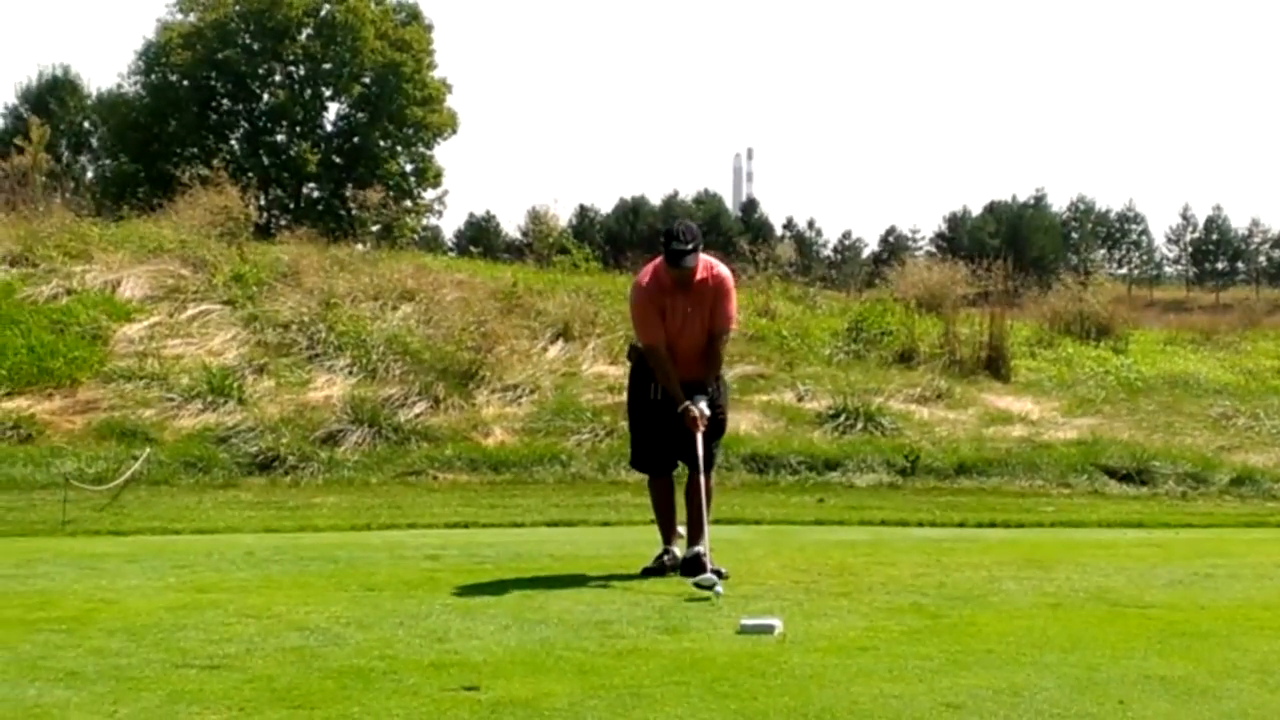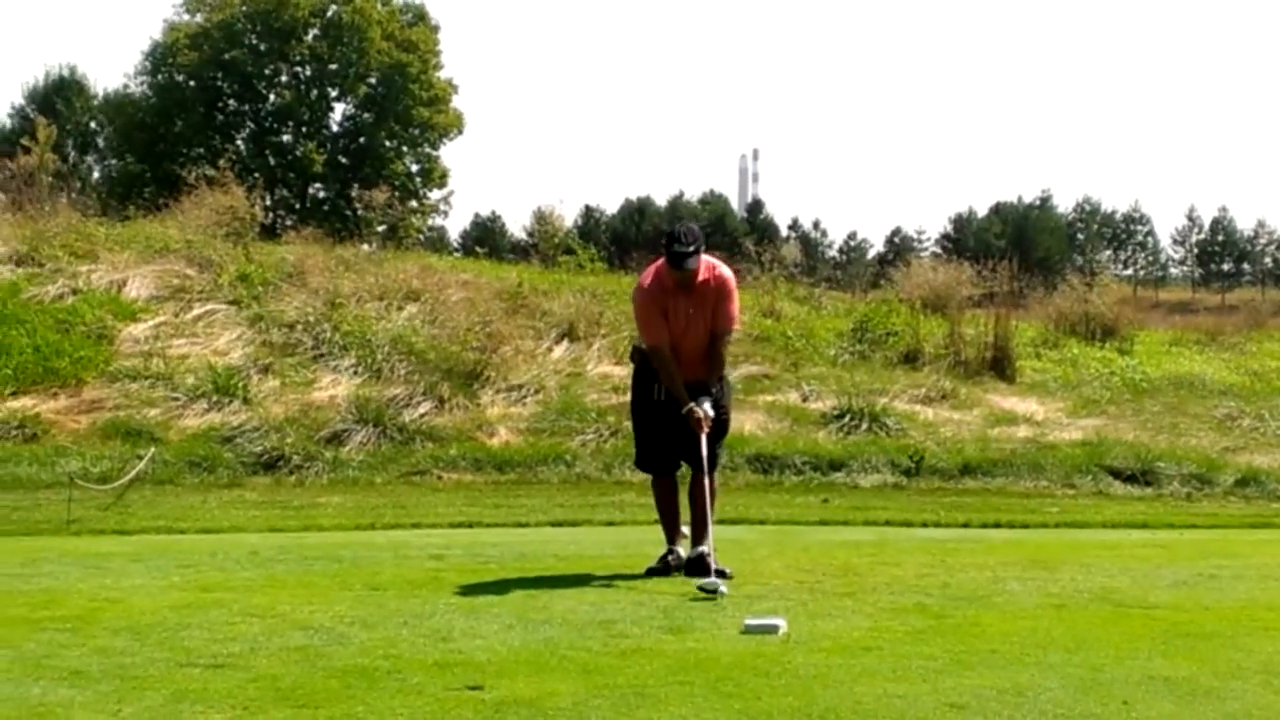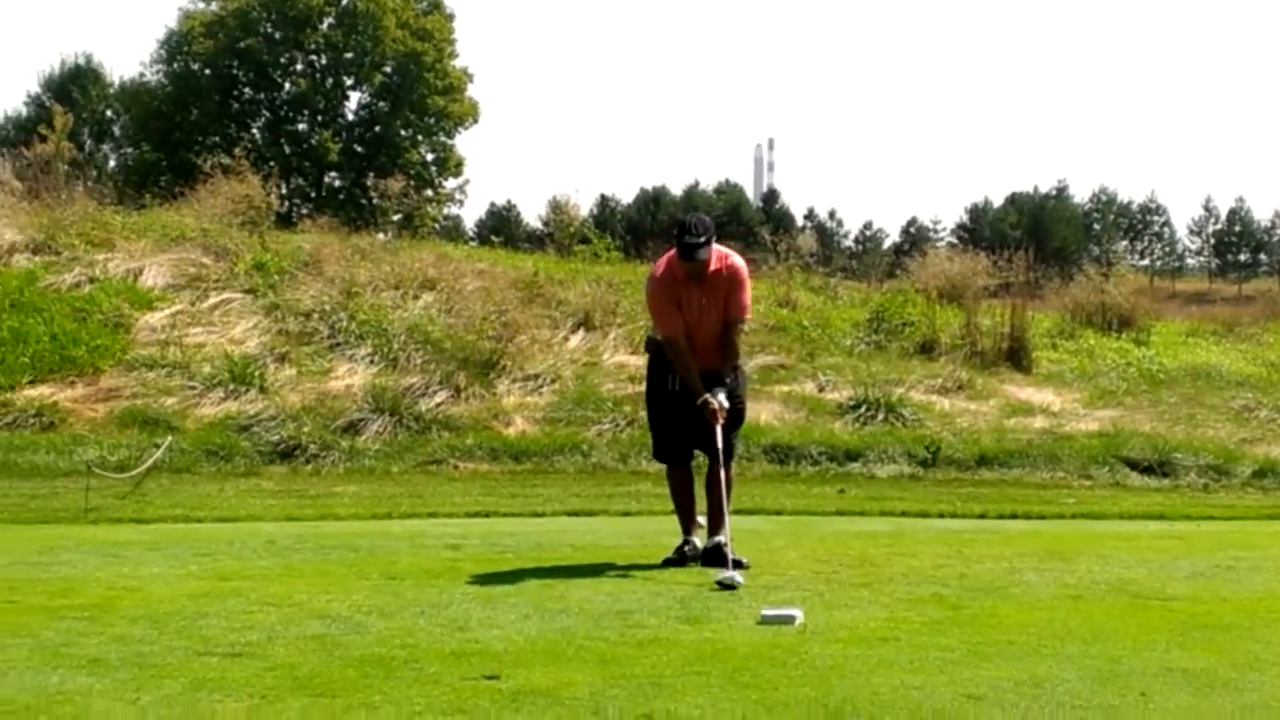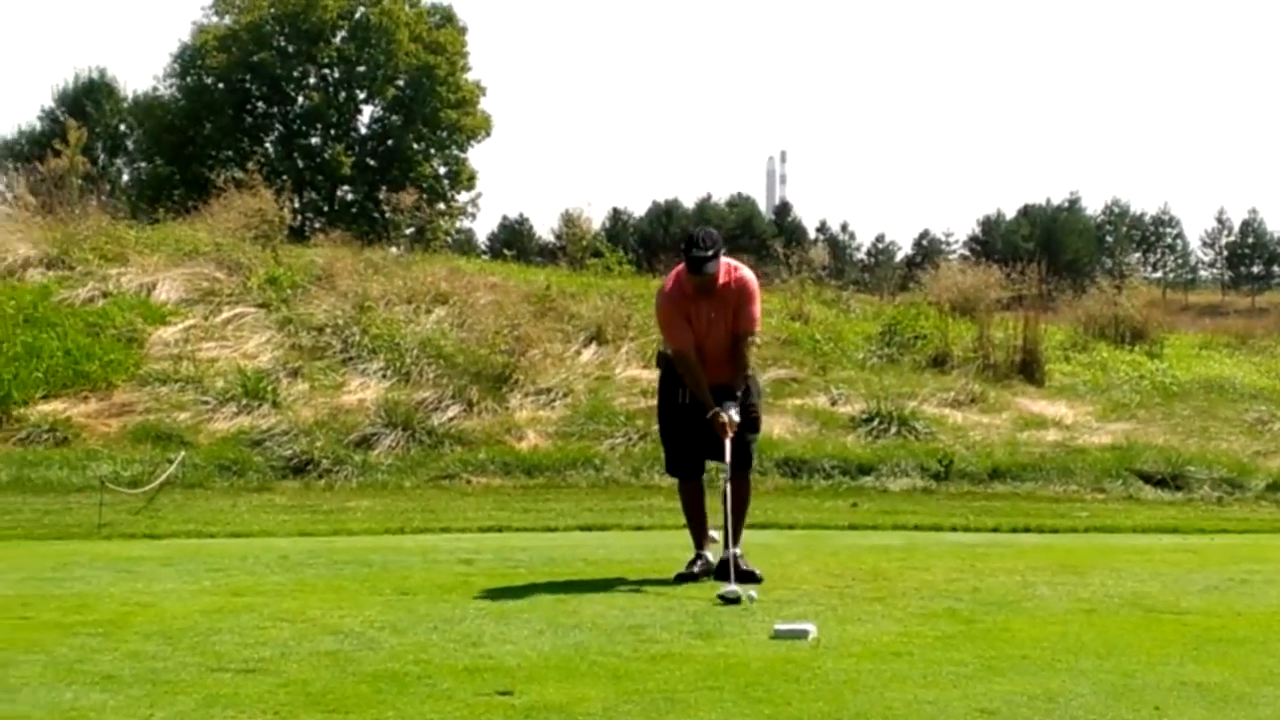
dt=0.1s
person 1, frame 1
left shoulder: (720, 278)
right shoulder: (645, 286)
left elbow: (717, 341)
right elbow: (655, 353)
left wrist: (702, 395)
right wrist: (681, 404)
left hip: (704, 379)
right hip: (655, 380)
left knee: (702, 466)
right knee: (658, 467)
left ankle: (696, 550)
right ankle: (669, 549)
person 1, frame 2
left shoulder: (722, 279)
right shoulder: (648, 288)
left elbow: (720, 342)
right elbow: (661, 355)
left wrist: (707, 396)
right wrist: (686, 406)
left hip: (708, 379)
right hip: (658, 381)
left knee: (705, 466)
right knee: (662, 467)
left ankle: (699, 551)
right ankle: (673, 549)
person 1, frame 3
left shoulder: (734, 268)
right shoulder: (660, 279)
left elbow: (732, 332)
right elbow: (676, 346)
left wrist: (721, 387)
right wrist: (701, 397)
left hip: (722, 369)
right hip: (673, 371)
left knee: (722, 456)
right knee: (676, 457)
left ankle: (716, 541)
right ankle: (689, 540)
person 1, frame 4
left shoulder: (744, 281)
right shoulder: (670, 294)
left elbow: (742, 345)
right elbow: (685, 359)
left wrist: (732, 401)
right wrist: (710, 410)
left hip: (734, 381)
right hip: (683, 384)
left knee: (742, 465)
right knee: (688, 471)
left ankle: (733, 553)
right ankle: (702, 554)
